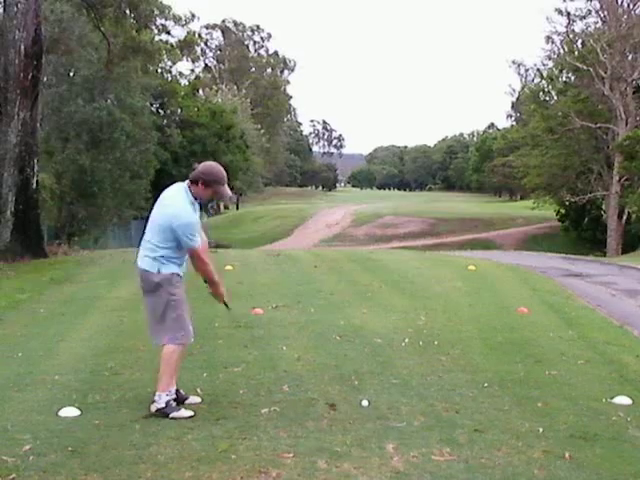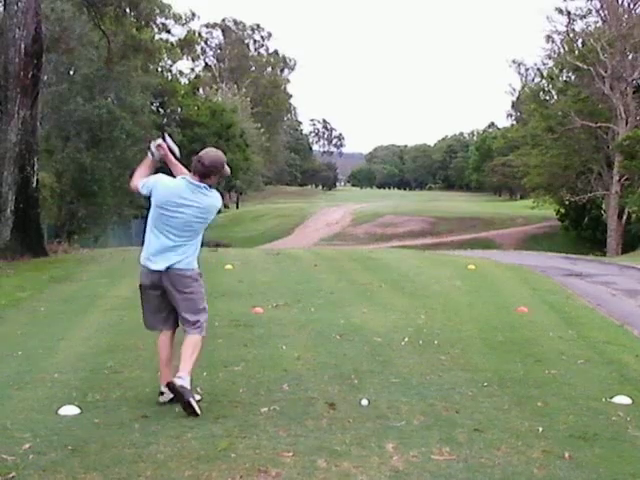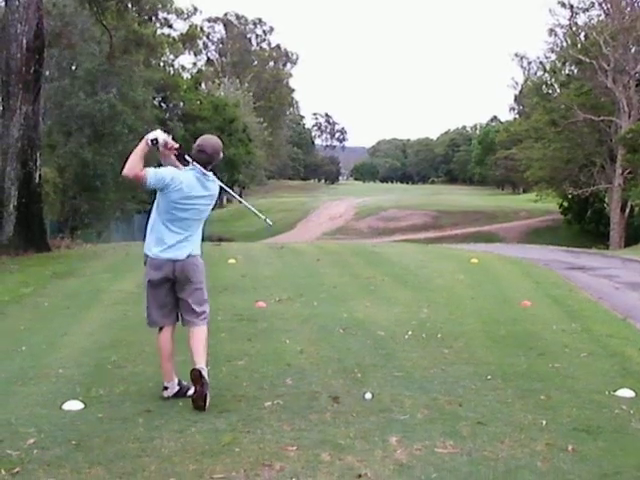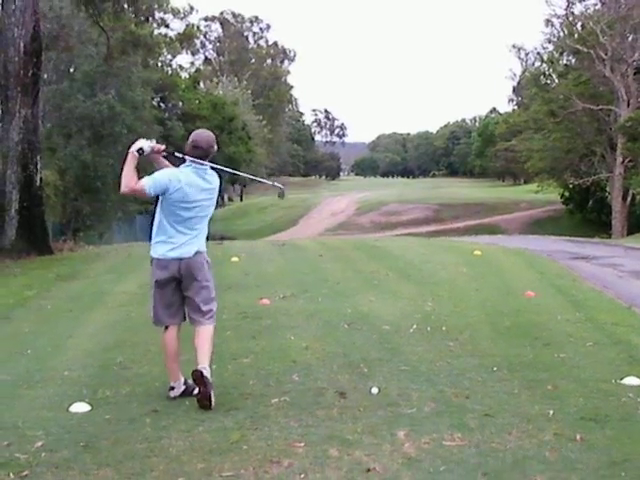
dt=0.3s
person 1, frame 1
left shoulder: (179, 190)
right shoulder: (183, 213)
left elbow: (199, 236)
right elbow: (199, 257)
right wrist: (215, 285)
left hip: (164, 272)
right hip: (160, 275)
left knee: (180, 332)
right knee: (178, 335)
left ankle: (170, 390)
right ankle: (161, 399)
person 1, frame 2
left shoulder: (163, 185)
right shoulder: (213, 201)
left elbow: (135, 183)
left wrist: (155, 156)
right wrist: (171, 160)
left hip: (151, 268)
right hip: (183, 272)
left knee: (165, 328)
right knee: (195, 328)
left ankle: (167, 387)
right ankle: (182, 379)
person 1, frame 3
left shoulder: (173, 178)
right shoulder: (212, 186)
left elbow: (130, 172)
left wrist: (147, 141)
right wrist: (168, 155)
left hip: (157, 260)
right hip: (188, 261)
left knee: (165, 323)
right knee: (197, 320)
left ankle: (170, 384)
right ankle: (201, 368)
person 1, frame 4
left shoulder: (170, 179)
right shoulder: (213, 179)
left elbow: (128, 187)
left wrist: (134, 153)
right wrist: (158, 160)
left hip: (163, 259)
right hip: (195, 259)
left knee: (171, 322)
right knee: (204, 318)
left ankle: (176, 383)
right ankle: (203, 369)
